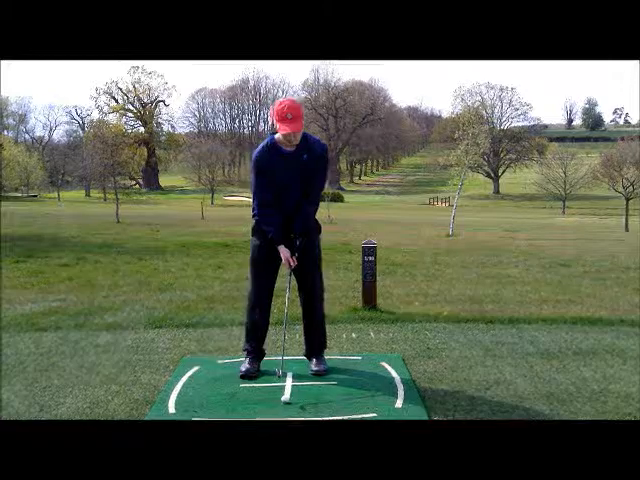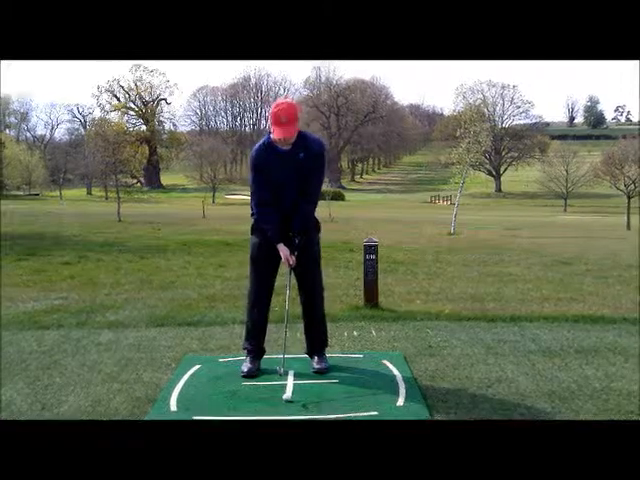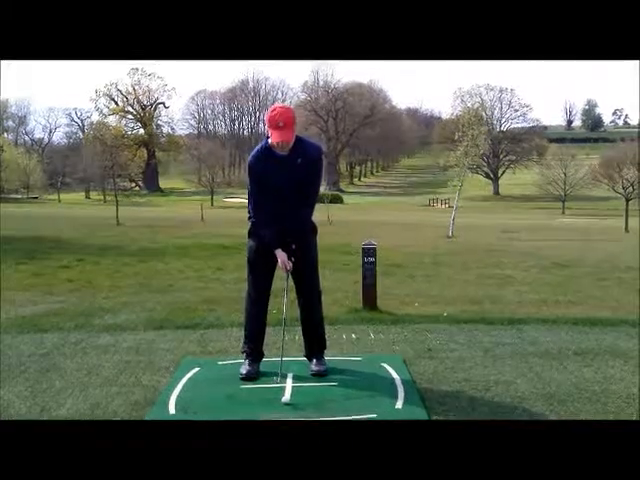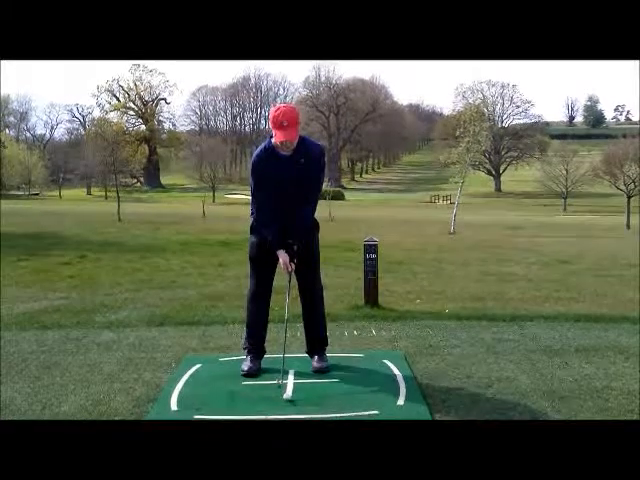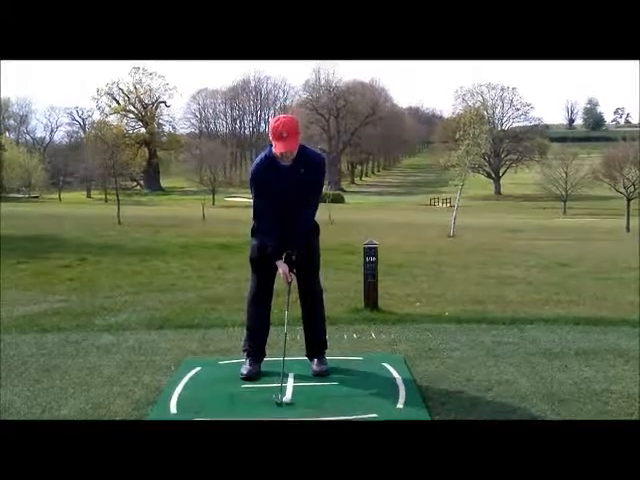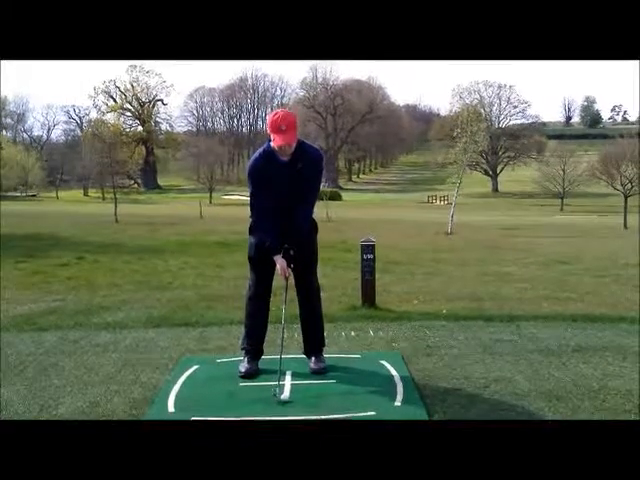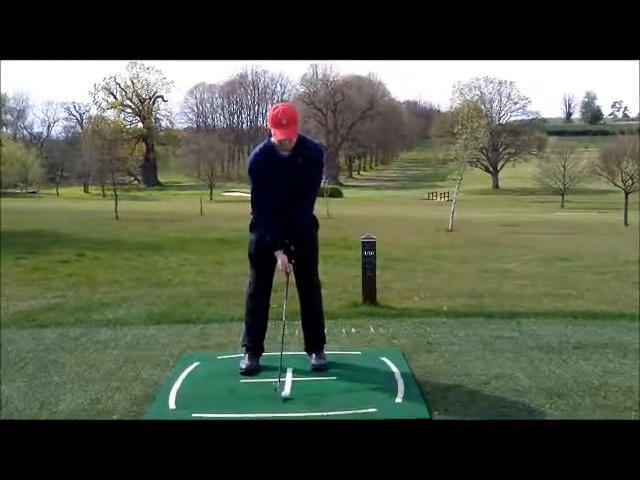
dt=0.3s
person 1, frame 1
left shoulder: (317, 150)
right shoulder: (263, 154)
left elbow: (312, 198)
right elbow: (263, 204)
left wrist: (297, 237)
right wrist: (280, 244)
left hip: (304, 229)
right hip: (268, 230)
left knee: (312, 292)
right knee: (259, 292)
left ankle: (316, 352)
right ankle: (253, 354)
person 1, frame 2
left shoulder: (314, 148)
right shoulder: (260, 153)
left elbow: (311, 196)
right elbow: (261, 202)
left wrist: (295, 235)
right wrist: (278, 242)
left hip: (302, 227)
right hip: (267, 229)
left knee: (312, 290)
right knee: (259, 291)
left ankle: (317, 350)
right ankle: (253, 352)
person 1, frame 3
left shoulder: (312, 153)
right shoulder: (257, 159)
left elbow: (308, 201)
right elbow: (258, 207)
left wrist: (291, 241)
right wrist: (275, 246)
left hip: (300, 231)
right hip: (263, 233)
left knee: (309, 292)
right knee: (257, 293)
left ankle: (316, 353)
right ankle: (252, 355)
person 1, frame 4
left shoulder: (315, 153)
right shoulder: (261, 158)
left elbow: (310, 201)
right elbow: (261, 206)
left wrist: (294, 241)
right wrist: (278, 247)
left hip: (302, 228)
right hip: (266, 230)
left knee: (311, 289)
right knee: (259, 290)
left ankle: (317, 350)
right ankle: (253, 352)
person 1, frame 5
left shoulder: (315, 162)
right shoulder: (260, 167)
left elbow: (308, 209)
right elbow: (263, 216)
left wrist: (293, 251)
right wrist: (277, 258)
left hip: (303, 233)
right hip: (267, 234)
left knee: (311, 291)
right knee: (259, 292)
left ankle: (317, 353)
right ankle: (253, 355)
person 1, frame 6
left shoulder: (313, 158)
right shoulder: (258, 163)
left elbow: (306, 205)
right elbow: (260, 211)
left wrist: (291, 246)
right wrist: (275, 253)
left hip: (301, 230)
right hip: (265, 230)
left knee: (308, 289)
right knee: (258, 290)
left ankle: (315, 351)
right ankle: (251, 354)
person 1, frame 7
left shoulder: (313, 153)
right shoulder: (258, 158)
left elbow: (307, 200)
right elbow: (261, 207)
left wrist: (291, 242)
right wrist: (276, 248)
left hip: (301, 226)
right hip: (265, 227)
left knee: (309, 286)
right knee: (258, 287)
left ankle: (315, 348)
right ankle: (252, 350)
